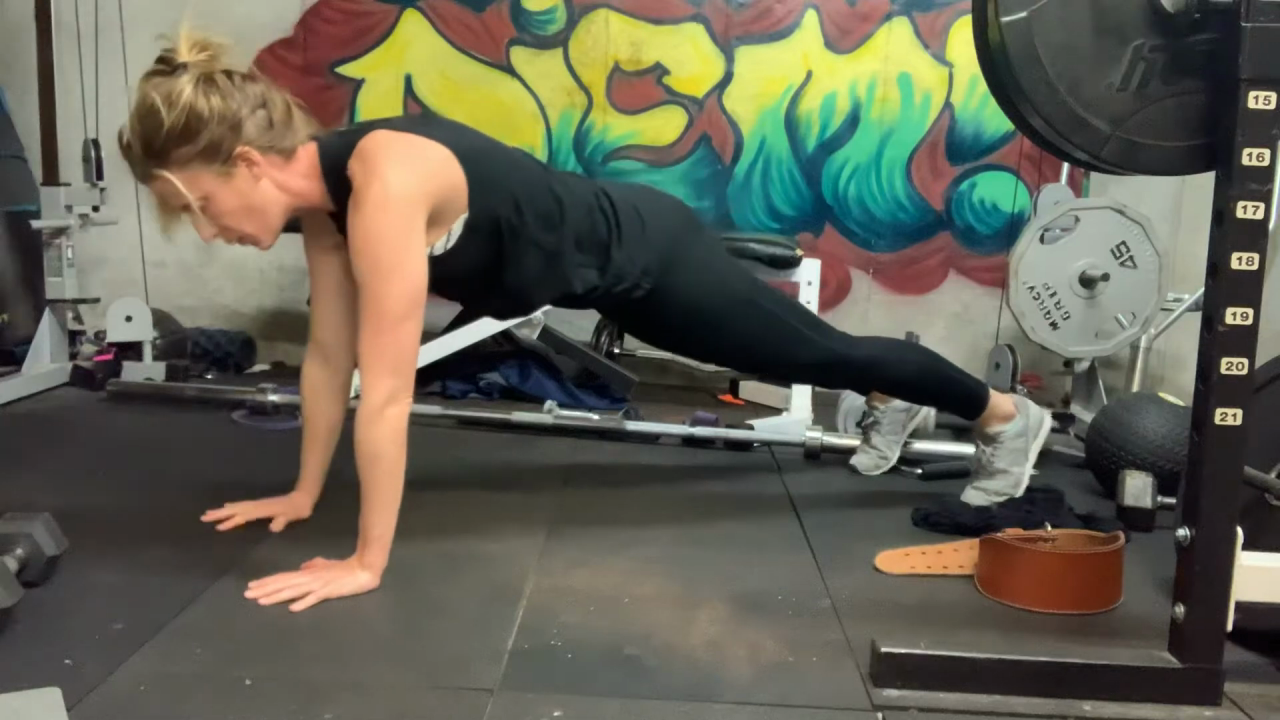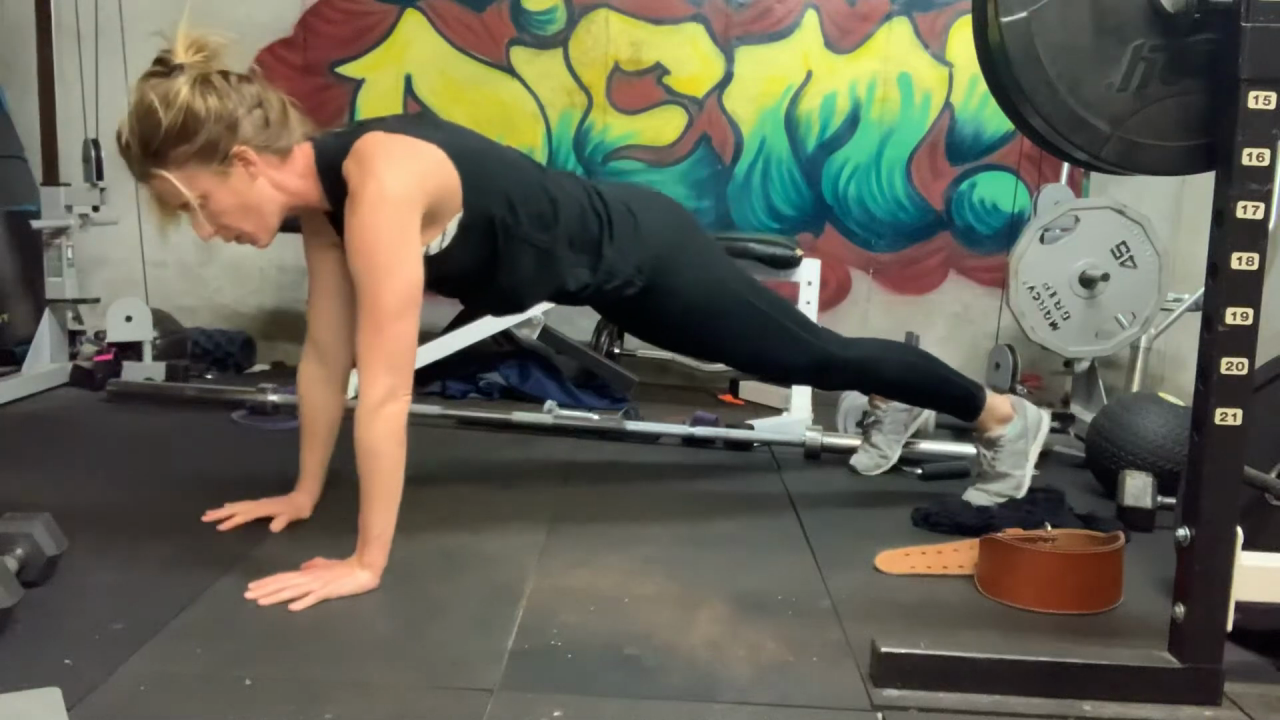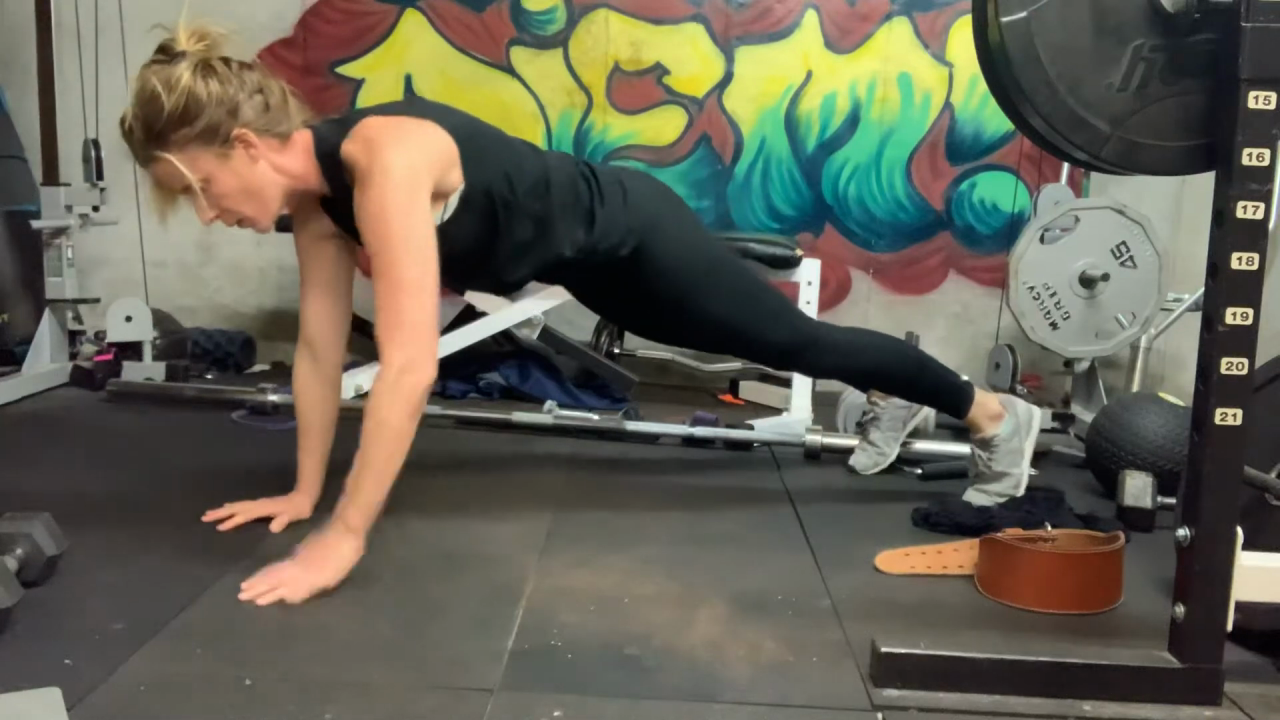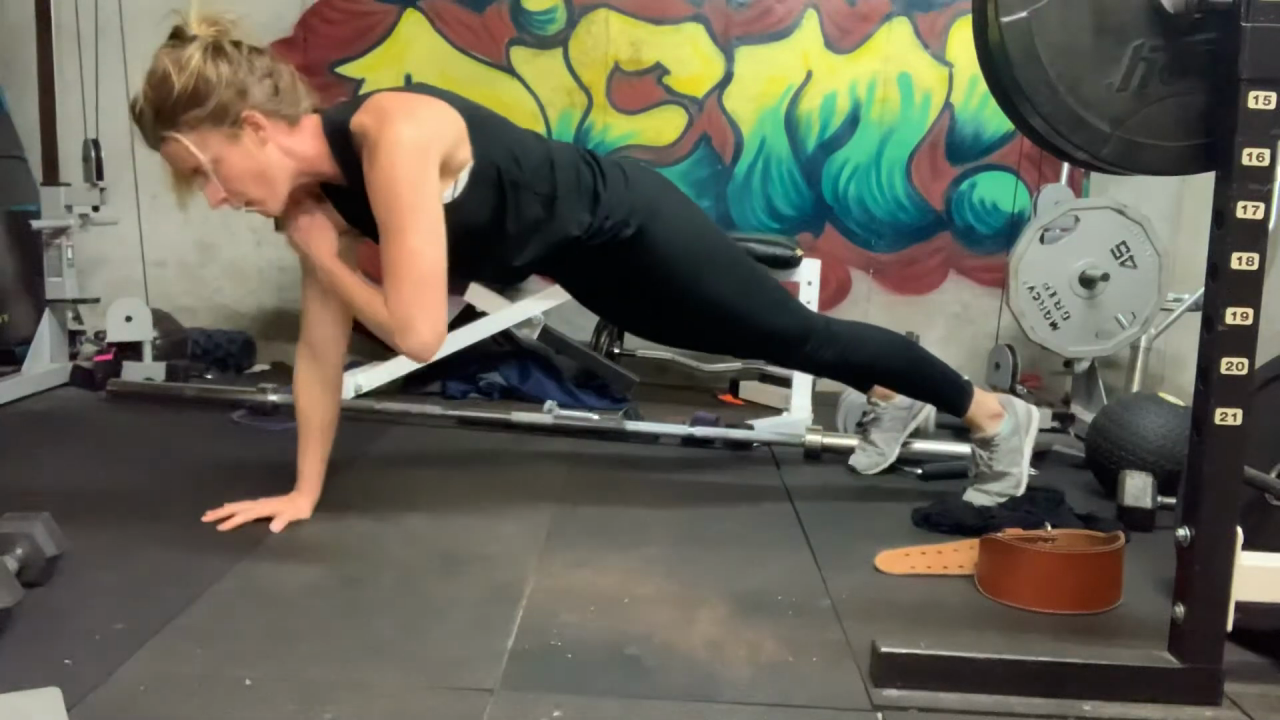
dt=0.3s
person 1, frame 1
left shoulder: (382, 180)
right shoulder: (320, 189)
left elbow: (386, 392)
right elbow: (328, 355)
left wrist: (367, 563)
right wrist: (303, 494)
left hip: (648, 254)
right hip: (604, 260)
left knee: (818, 352)
right knee: (796, 355)
left ankle: (1007, 417)
right ankle: (892, 408)
person 1, frame 2
left shoulder: (380, 180)
right shoulder: (319, 189)
left elbow: (385, 389)
right elbow: (324, 354)
left wrist: (367, 561)
right wrist: (304, 493)
left hip: (639, 252)
right hip: (600, 260)
left knee: (810, 355)
right knee: (794, 354)
left ankle: (1005, 418)
right ankle: (895, 406)
person 1, frame 3
left shoulder: (380, 158)
right shoulder: (308, 188)
left elbow: (408, 367)
right elbow: (321, 350)
left wrist: (344, 539)
right wrist: (307, 496)
left hip: (625, 229)
right hip: (577, 258)
left knee: (803, 339)
right knee: (751, 345)
left ankle: (994, 421)
right ankle: (886, 408)
person 1, frame 4
left shoulder: (392, 134)
right shoulder: (313, 179)
left elbow: (418, 329)
right elbow: (321, 343)
left wrist: (322, 261)
right wrist: (304, 491)
left hip: (627, 221)
right hip: (578, 258)
left knee: (799, 336)
right knee: (754, 343)
left ankle: (996, 416)
right ankle: (888, 402)
